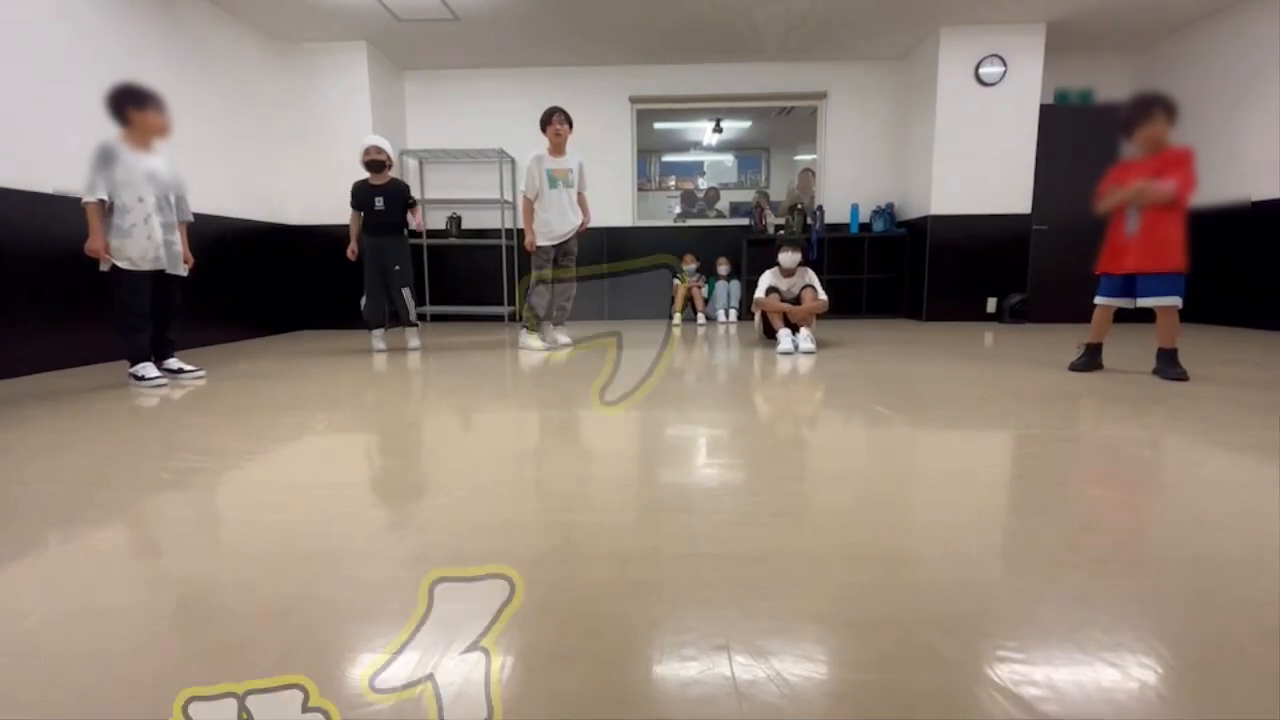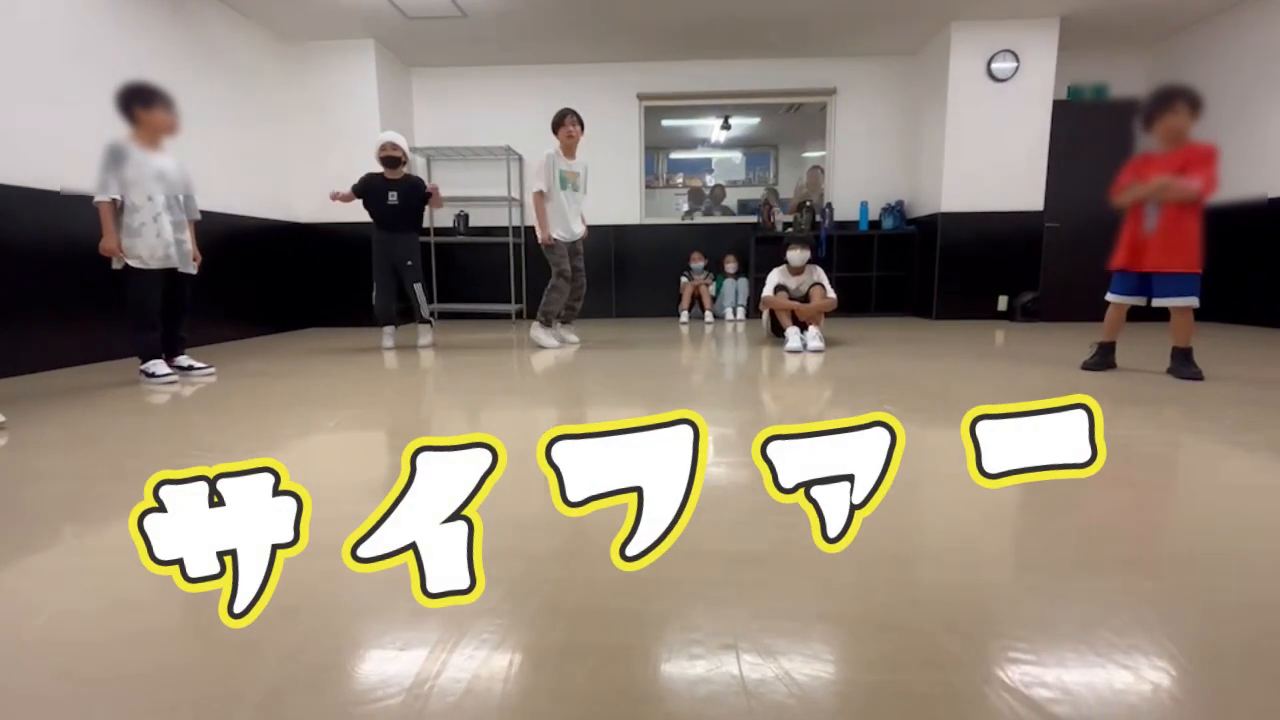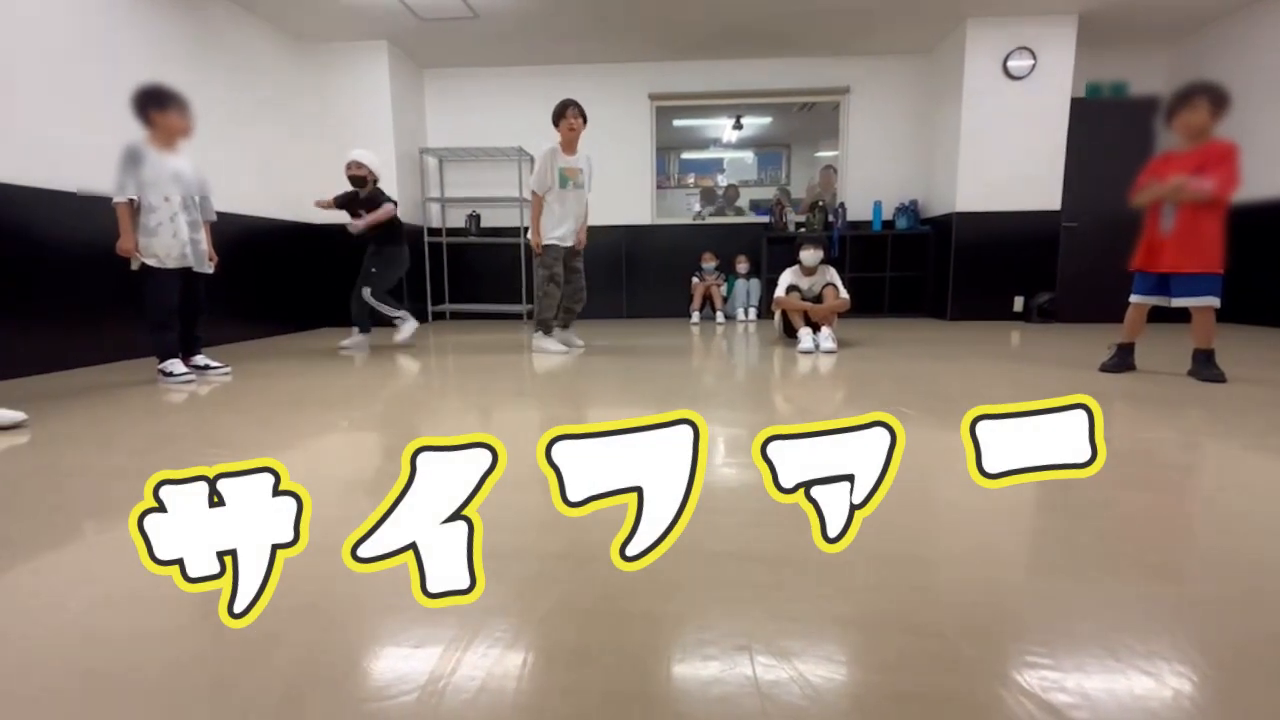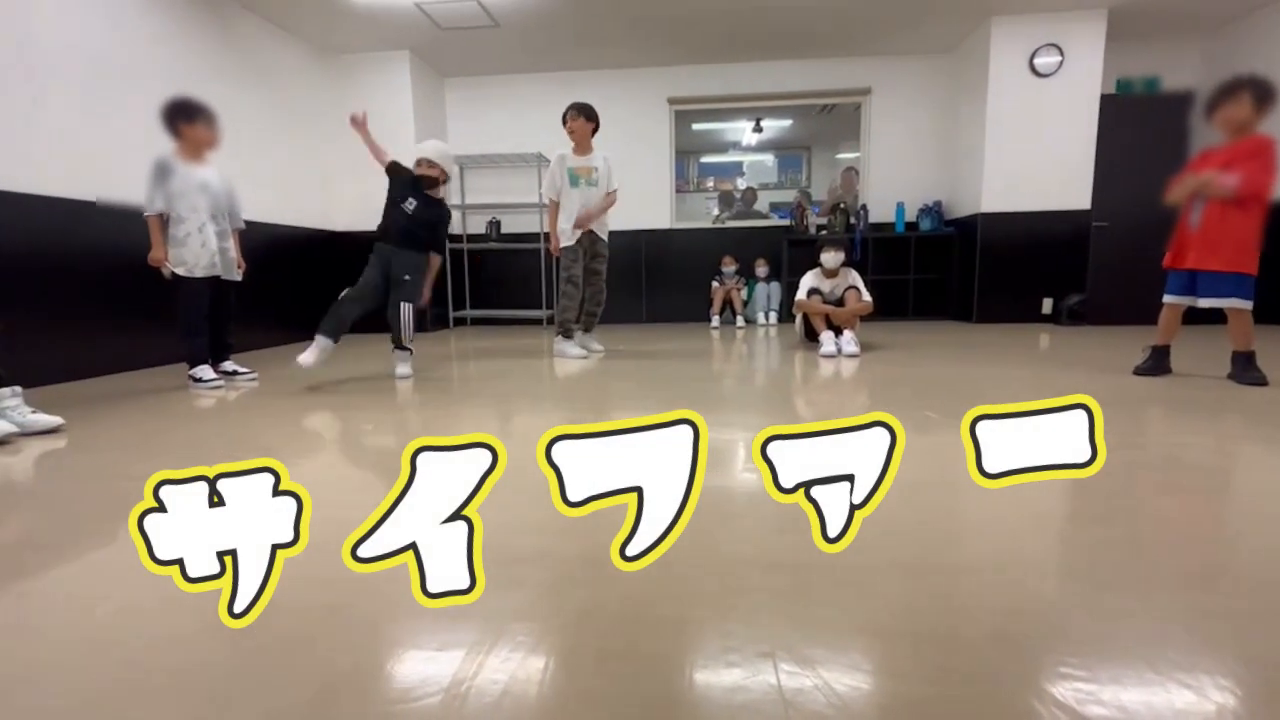
dt=0.7s
person 1, frame 1
left shoulder: (164, 164)
right shoulder: (111, 151)
left elbow: (179, 209)
right elbow: (95, 194)
left wrist: (184, 246)
right wrist: (96, 235)
left hip: (166, 252)
right hip: (128, 250)
left knee: (166, 308)
right knee: (135, 308)
left ankle: (165, 357)
right ankle: (140, 363)
person 1, frame 2
left shoulder: (173, 163)
right shoulder: (121, 151)
left elbow: (187, 208)
right elbow: (107, 195)
left wrist: (192, 245)
right wrist: (109, 234)
left hip: (176, 250)
right hip: (140, 249)
left knee: (177, 305)
right knee: (146, 306)
left ankle: (176, 354)
right ankle: (150, 360)
person 1, frame 3
left shoulder: (188, 165)
right shoulder: (137, 152)
left elbow: (203, 209)
right elbow: (124, 197)
left wrist: (208, 245)
right wrist: (126, 235)
left hip: (192, 251)
right hip: (157, 249)
left knee: (193, 304)
right knee: (163, 305)
left ankle: (192, 354)
right ankle: (167, 359)
person 1, frame 4
left shoulder: (217, 175)
right shoulder: (167, 166)
left elbow: (232, 218)
right elbow: (155, 210)
left wrist: (237, 252)
right wrist: (158, 246)
left hip: (221, 259)
right hip: (187, 259)
left knee: (222, 311)
right knee: (194, 312)
left ankle: (222, 360)
right ankle: (198, 365)
person 2, frame 1
left shoulder: (1180, 157)
right shoulder: (1121, 169)
left elbow: (1169, 192)
right elbow: (1102, 204)
left wrist: (1127, 195)
right wrist: (1136, 190)
left hip: (1161, 252)
right hip: (1120, 251)
left knee: (1166, 306)
right knee: (1104, 304)
left ankle: (1167, 358)
right ankle: (1092, 353)
person 2, frame 2
left shoulder: (1202, 154)
right shoulder: (1139, 162)
left elbow: (1193, 190)
right elbow: (1120, 197)
left wrist: (1144, 191)
right wrist: (1156, 185)
left hip: (1177, 249)
right hip: (1135, 247)
left knee: (1181, 305)
right knee: (1118, 301)
left ankle: (1181, 358)
right ankle: (1104, 352)
person 2, frame 3
left shoulder: (1223, 152)
right shoulder: (1162, 161)
left elbow: (1208, 191)
right elbow: (1138, 197)
left wrist: (1163, 190)
right wrist: (1171, 186)
left hip: (1198, 250)
right hip: (1156, 247)
left knee: (1202, 305)
right knee: (1139, 302)
left ankle: (1203, 359)
right ankle: (1124, 353)
person 2, frame 4
right shoulder: (1205, 157)
left elbow: (1238, 187)
right elbow: (1173, 195)
left wrist: (1197, 185)
right wrist: (1202, 181)
left hip: (1232, 248)
right hip: (1189, 244)
left knee: (1236, 306)
right knee: (1173, 302)
left ankle: (1243, 362)
right ankle: (1159, 356)
person 3, frame 1
left shoulder: (576, 162)
right shoulder: (537, 161)
right elbow: (528, 199)
left wrist: (586, 213)
right wrist: (528, 232)
left hip: (569, 233)
right hip: (543, 235)
left knee: (567, 282)
right knee: (541, 282)
left ankle: (557, 327)
right ankle: (529, 331)
person 3, frame 2
left shoulder: (582, 165)
right shoulder: (550, 159)
right elbow: (538, 195)
left wrist: (583, 224)
right wrist: (542, 228)
left hip: (574, 233)
right hip: (553, 233)
left knee: (578, 282)
right knee: (562, 276)
left ankle: (564, 325)
right ankle: (542, 324)
person 3, frame 3
left shoulder: (585, 160)
right shoulder: (548, 156)
right elbow: (537, 195)
left wrist: (582, 229)
right wrist: (535, 232)
left hip: (571, 236)
right hip: (548, 235)
left knee: (577, 287)
right knee: (552, 282)
left ankle: (563, 330)
right ankle: (542, 335)
person 3, frame 4
left shoulder: (603, 160)
right shoulder: (561, 160)
left elbow: (612, 196)
right elbow: (553, 201)
left wrist: (592, 214)
right wrist: (553, 235)
left hip: (597, 234)
right hip: (570, 234)
left knee: (596, 286)
right knee: (571, 284)
left ankle: (585, 334)
right ankle: (563, 339)
person 4, frame 1
left shoulder: (400, 187)
right shoulder: (359, 188)
left elbow: (414, 209)
right elbow: (356, 214)
left wrist: (418, 220)
right wrist: (353, 241)
left hip: (396, 243)
right hip: (372, 244)
left knee: (402, 288)
right knee: (373, 291)
left ankle: (411, 331)
right ankle: (377, 333)
person 4, frame 2
left shoulder: (414, 183)
right shoulder: (370, 181)
left elbow: (435, 203)
right elbow: (352, 195)
left wrist: (436, 195)
right wrist: (339, 196)
left hip: (407, 239)
right hip: (382, 239)
left knee: (414, 285)
right knee: (383, 288)
left ankle: (425, 328)
right ankle: (388, 330)
person 4, frame 3
left shoulder: (378, 196)
right shoulder: (351, 198)
left elbow: (390, 210)
right elbow: (333, 202)
left wrist: (364, 221)
right wrist: (323, 203)
left hip: (394, 252)
right hip: (375, 251)
left knee: (370, 292)
right knee: (359, 294)
left ankle: (405, 320)
right ankle: (361, 334)
person 4, frame 4
left shoulder: (441, 212)
right shoulder: (406, 181)
left elbow: (436, 252)
right elbow: (385, 158)
left wrist: (427, 285)
right wrist: (364, 132)
left hip: (411, 261)
right hip: (383, 254)
left knee: (405, 307)
right knee: (360, 297)
left ankle: (402, 356)
right ankle: (322, 345)
